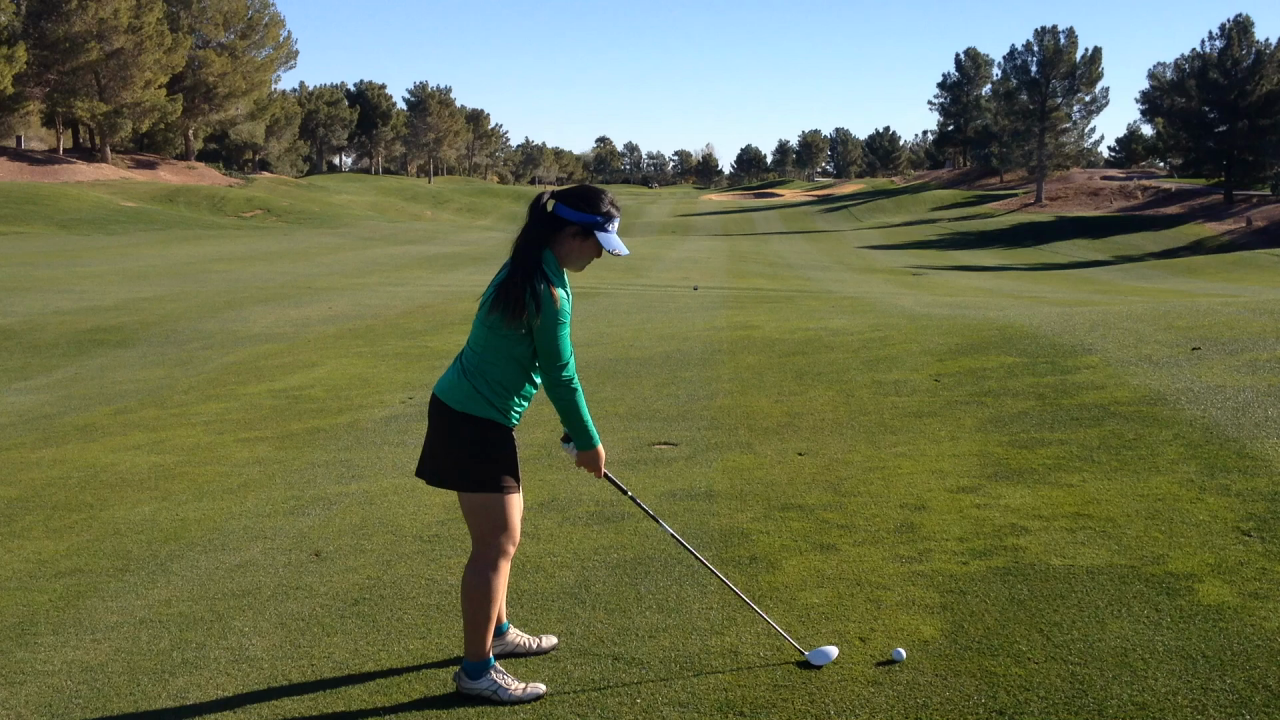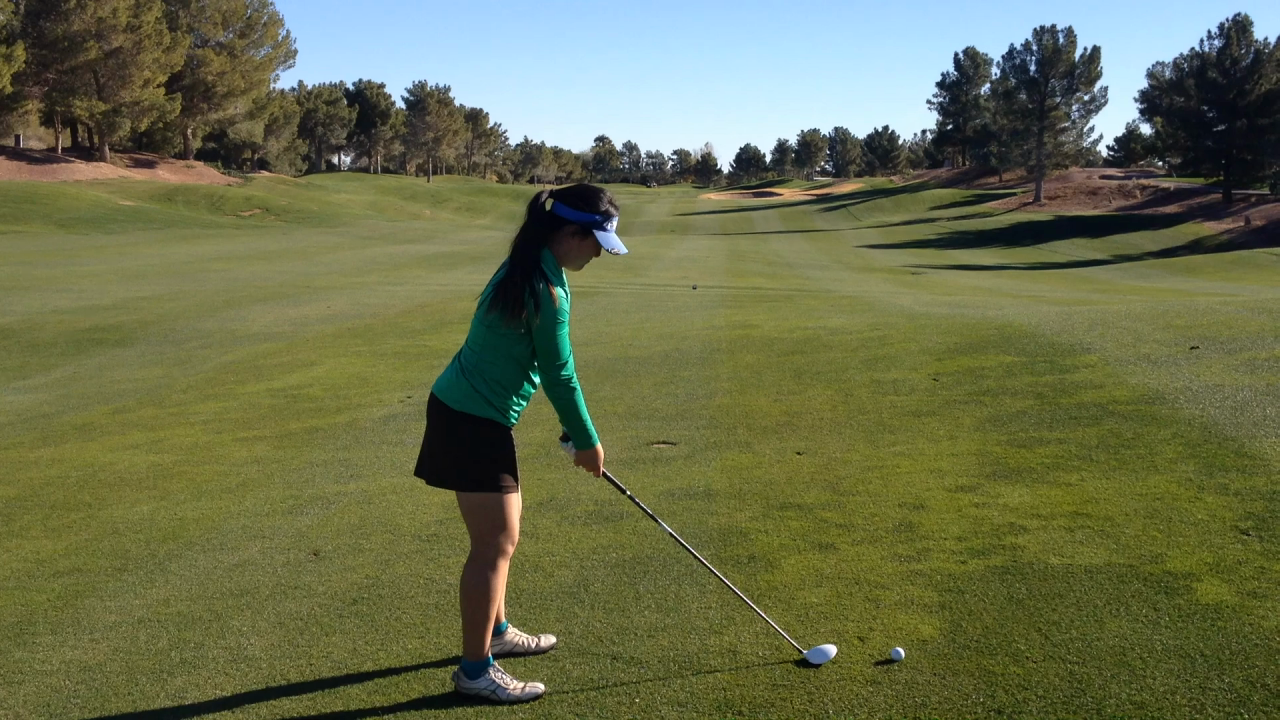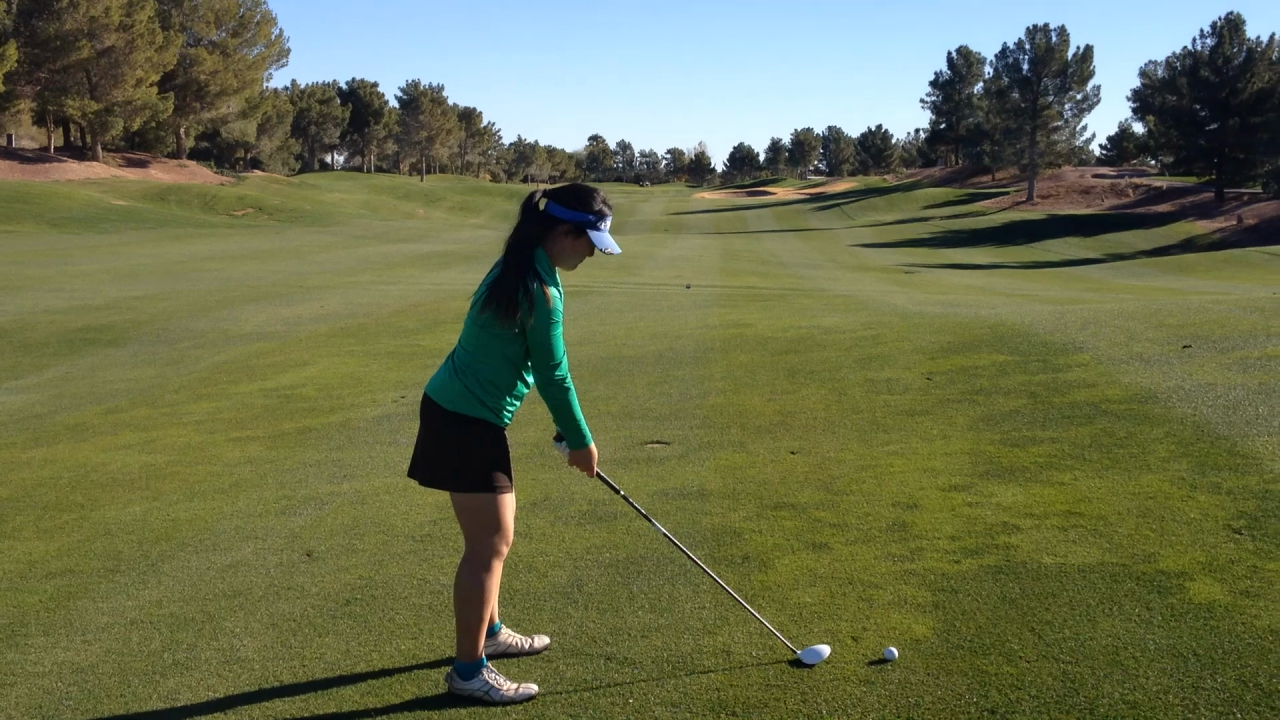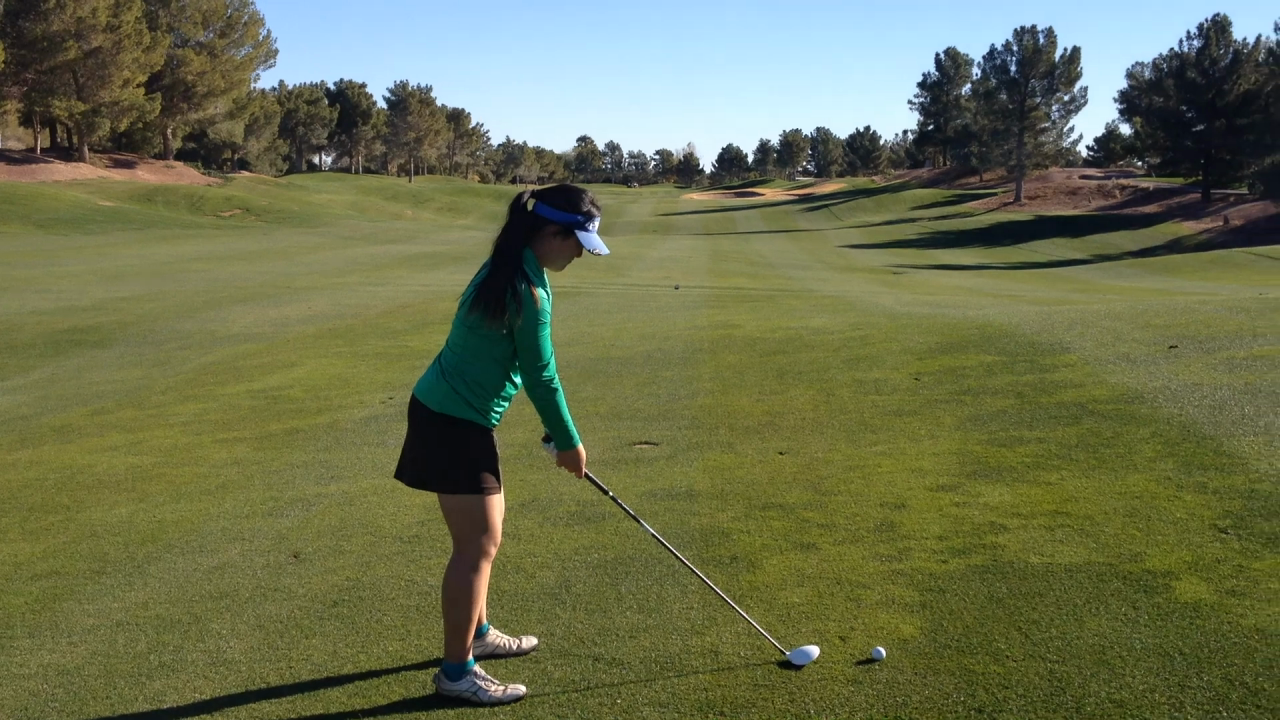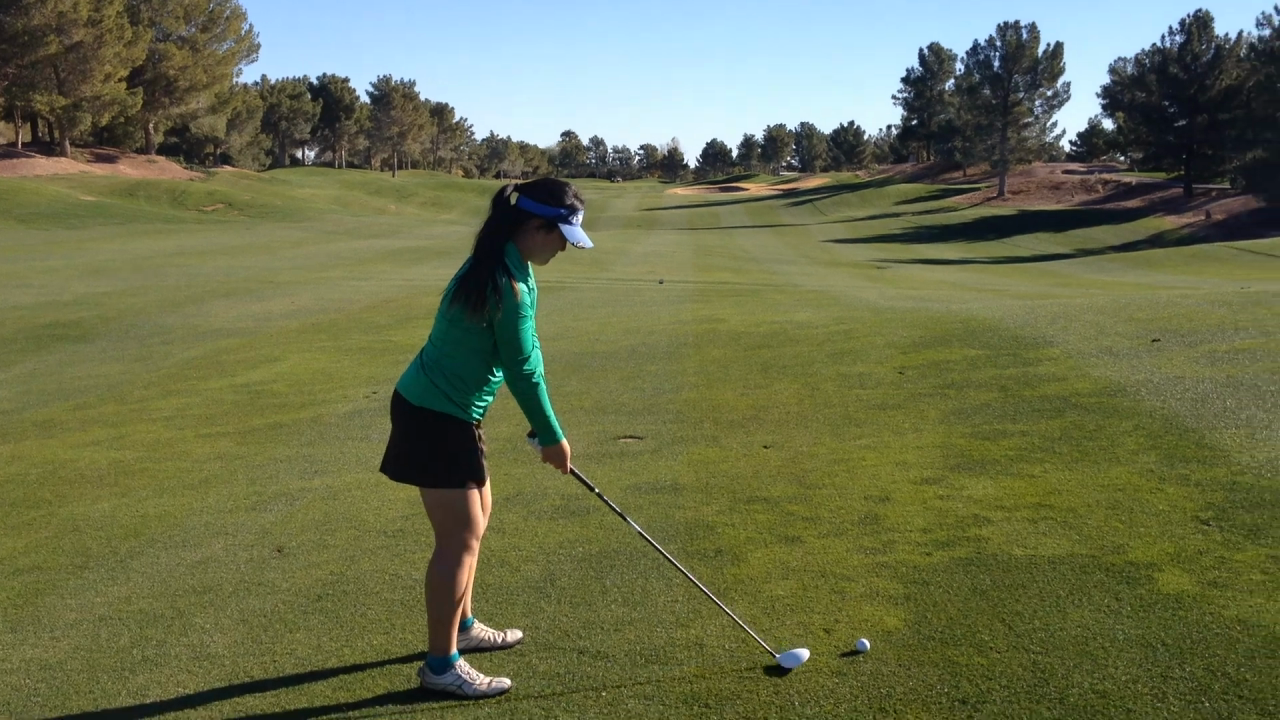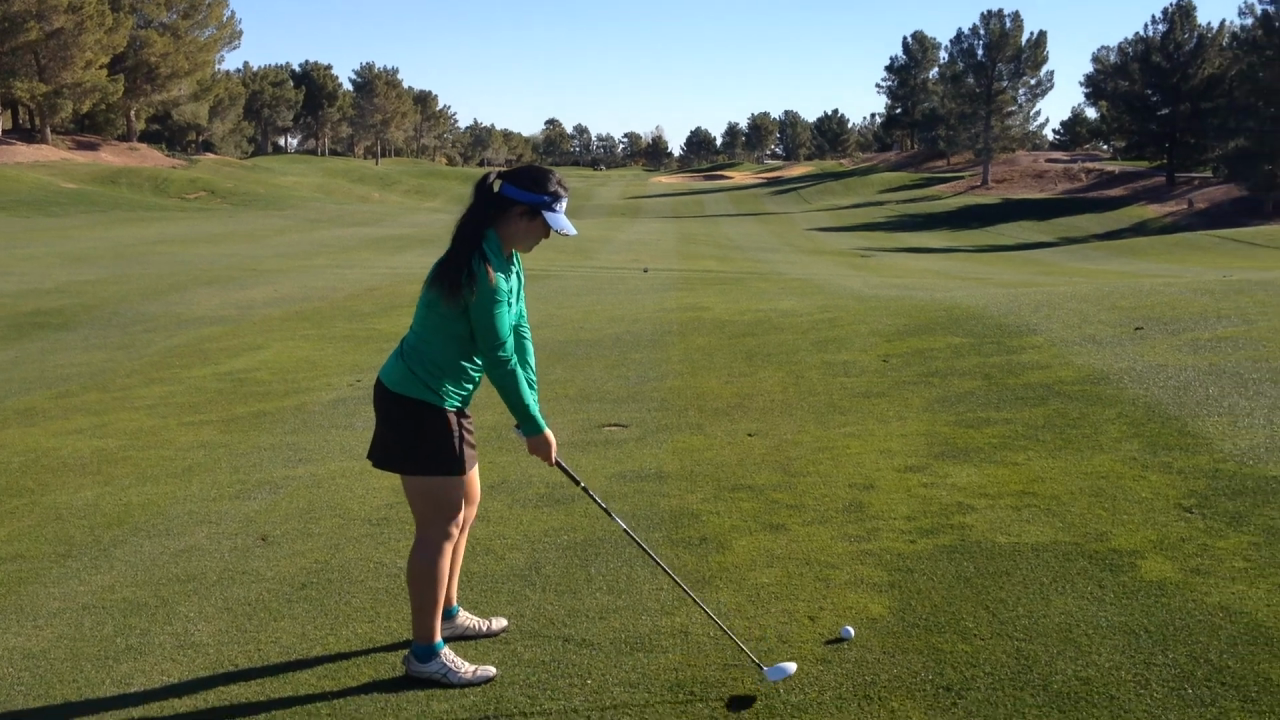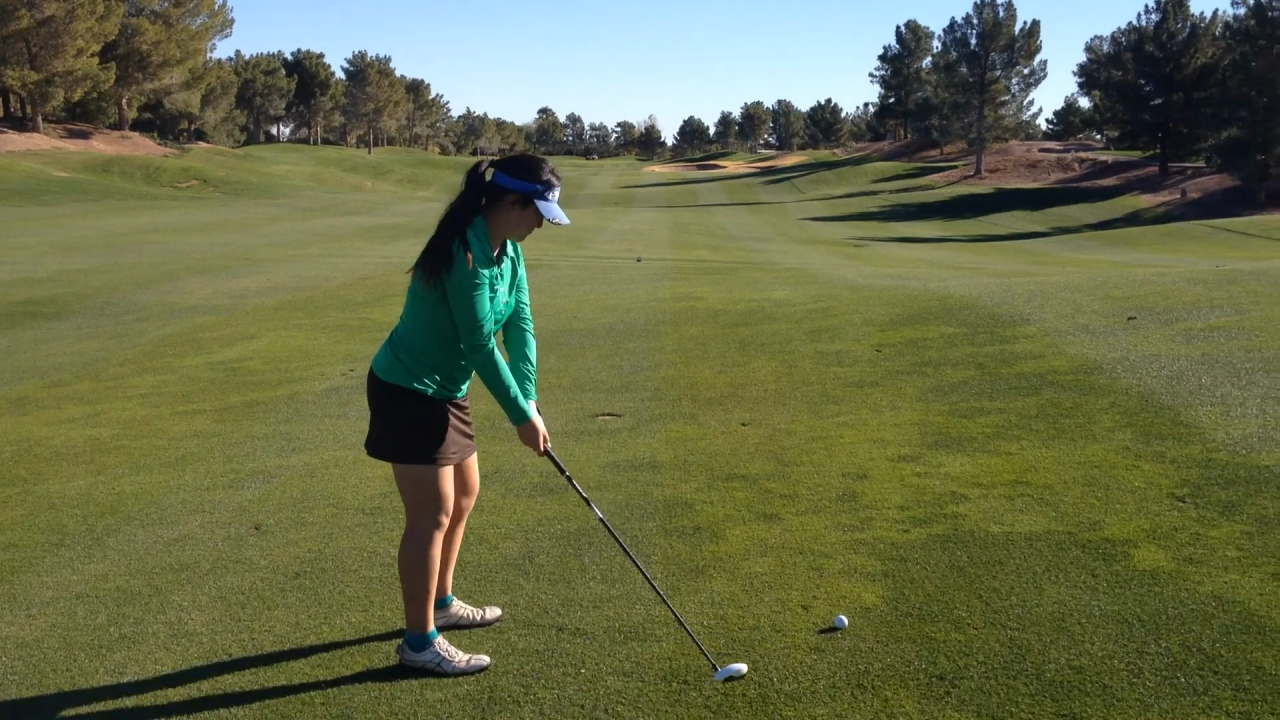
dt=0.1s
person 1, frame 1
left shoulder: (536, 269)
right shoulder: (546, 291)
left elbow: (555, 368)
right elbow: (560, 377)
left wrist: (576, 433)
right wrist: (589, 442)
left hip: (477, 413)
right hip: (474, 420)
left knee: (505, 530)
right knee: (496, 543)
left ankle: (498, 632)
right ankle: (476, 668)
person 1, frame 2
left shoulder: (535, 268)
right shoulder: (545, 291)
left elbow: (554, 368)
right elbow: (558, 376)
left wrist: (575, 432)
right wrist: (587, 441)
left hip: (476, 412)
right hip: (472, 420)
left knee: (503, 530)
right knee: (495, 542)
left ankle: (496, 631)
right ankle: (475, 668)
person 1, frame 3
left shoulder: (527, 267)
right shoulder: (538, 290)
left elbow: (548, 367)
right elbow: (552, 376)
left wrist: (569, 432)
right wrist: (581, 441)
left hip: (469, 413)
right hip: (466, 421)
left knee: (498, 529)
right knee: (489, 543)
left ankle: (489, 633)
right ankle: (468, 670)
person 1, frame 4
left shoulder: (517, 269)
right shoulder: (526, 292)
left elbow: (537, 368)
right elbow: (540, 377)
left wrist: (558, 433)
right wrist: (569, 442)
left hip: (459, 415)
right hip: (454, 423)
left knee: (486, 530)
right knee: (478, 544)
left ankle: (477, 633)
right ankle: (456, 670)
person 1, frame 5
left shoulder: (513, 268)
right shoulder: (506, 284)
left elbow: (526, 351)
right elbow: (522, 370)
left wrist: (544, 426)
right wrist: (551, 435)
left hip: (453, 410)
right hip: (436, 414)
left knee: (476, 519)
right knee: (460, 537)
left ankle: (462, 626)
right ankle: (442, 664)
person 1, frame 6
left shoulder: (504, 258)
right shoulder: (483, 270)
left elbow: (519, 337)
right elbow: (499, 359)
left wrist: (531, 412)
right wrist: (535, 427)
left hip: (441, 400)
right hip: (417, 402)
left knee: (464, 507)
right knee: (441, 525)
left ankle: (447, 615)
right ankle: (426, 652)
person 1, frame 7
left shoulder: (510, 254)
right shoulder: (466, 254)
left elbow: (519, 325)
right elbow: (479, 345)
left wrist: (528, 400)
right wrist: (522, 414)
left hip: (446, 389)
right hip: (409, 389)
left knee: (461, 497)
right knee: (431, 514)
left ankle: (440, 604)
right ankle: (420, 641)
